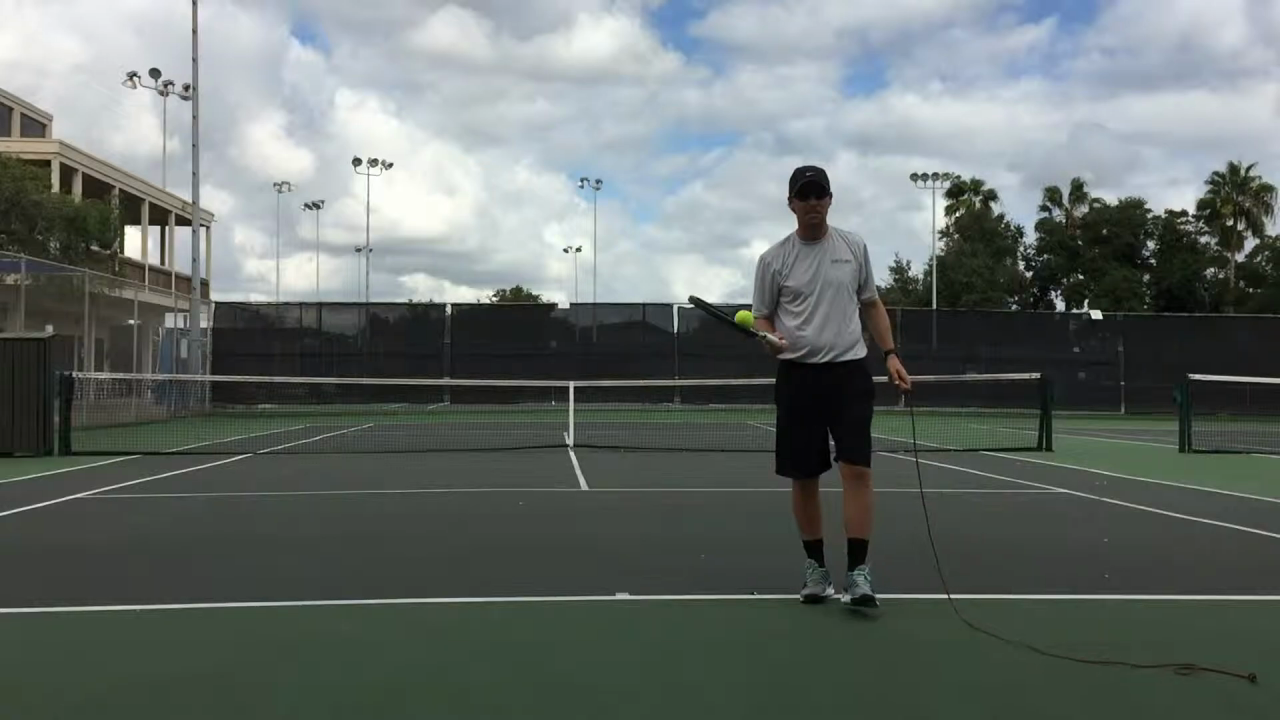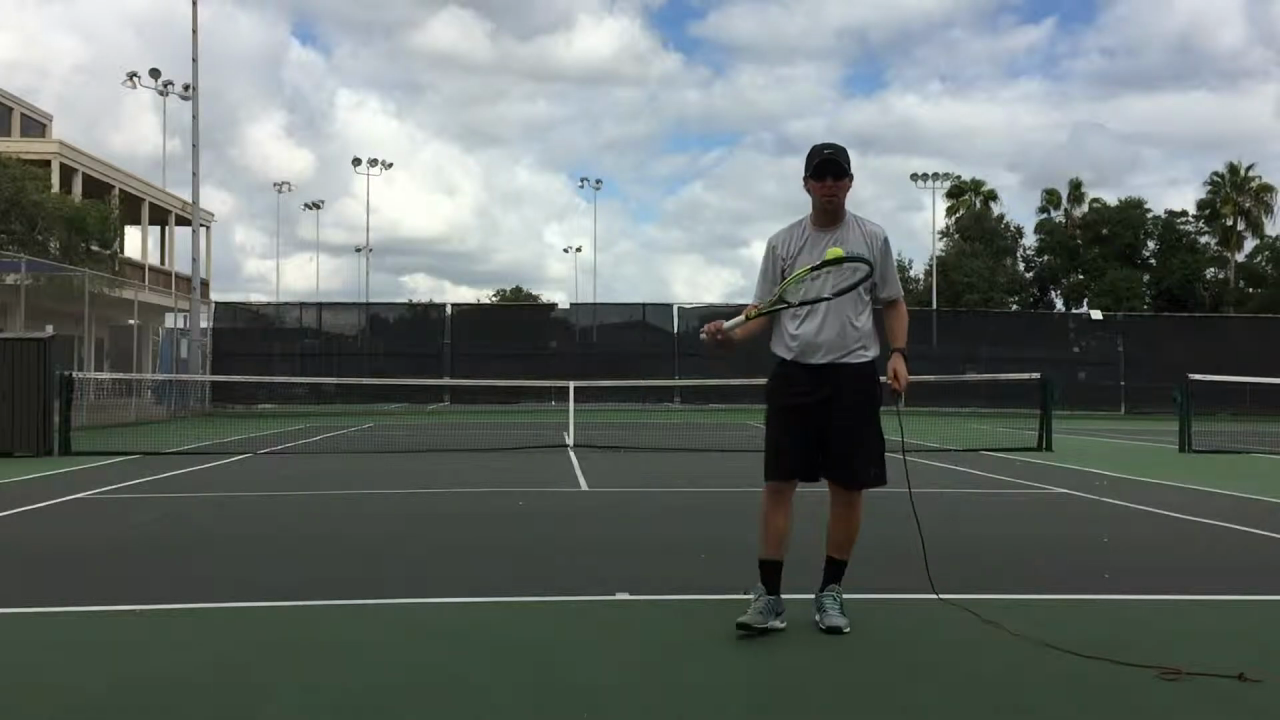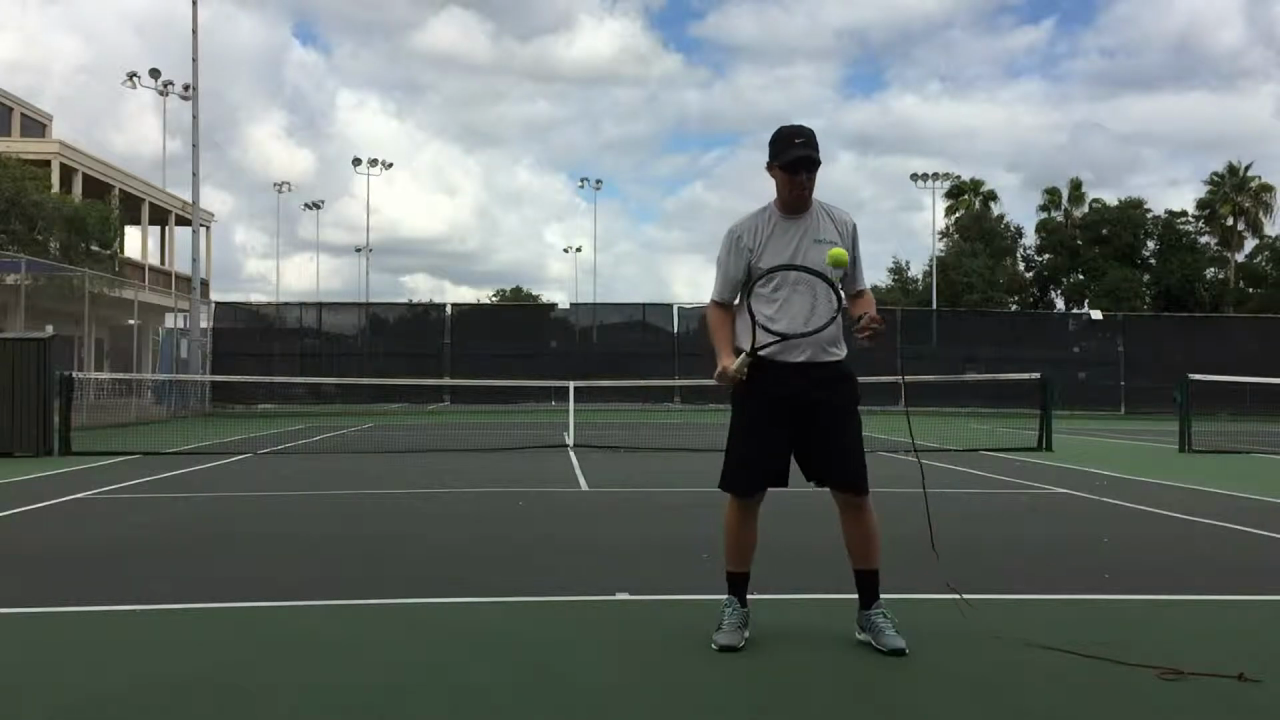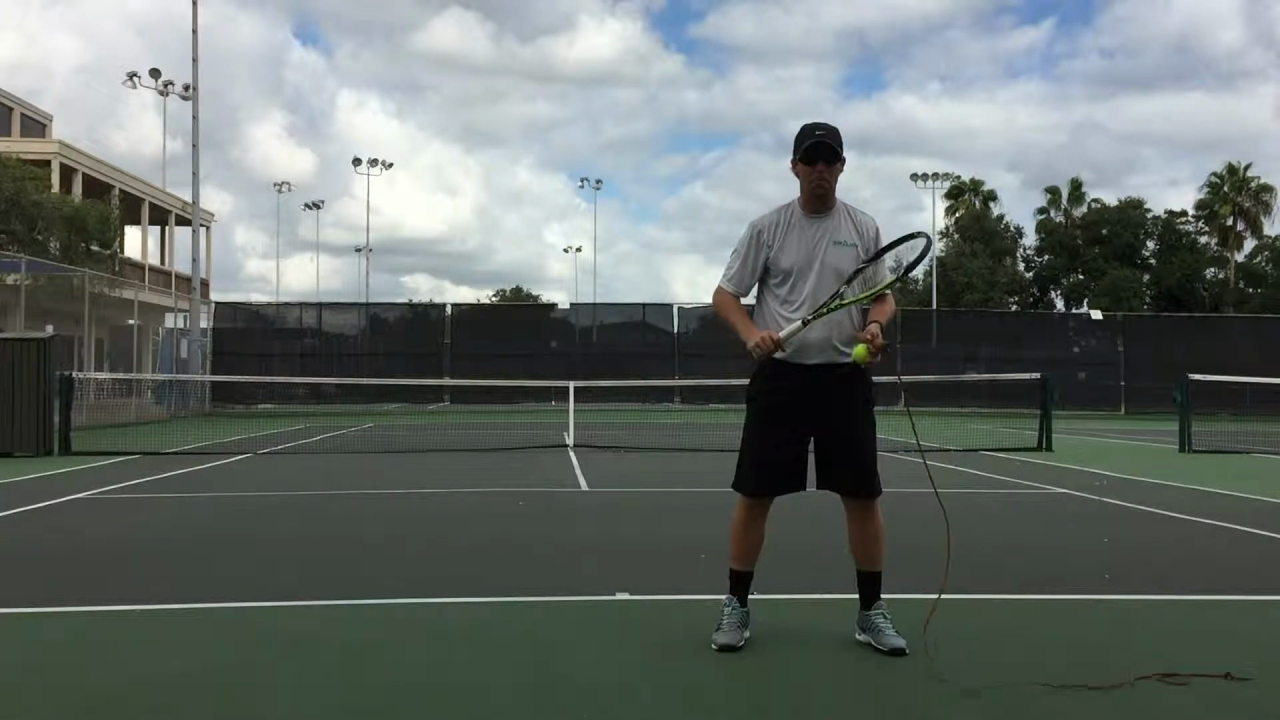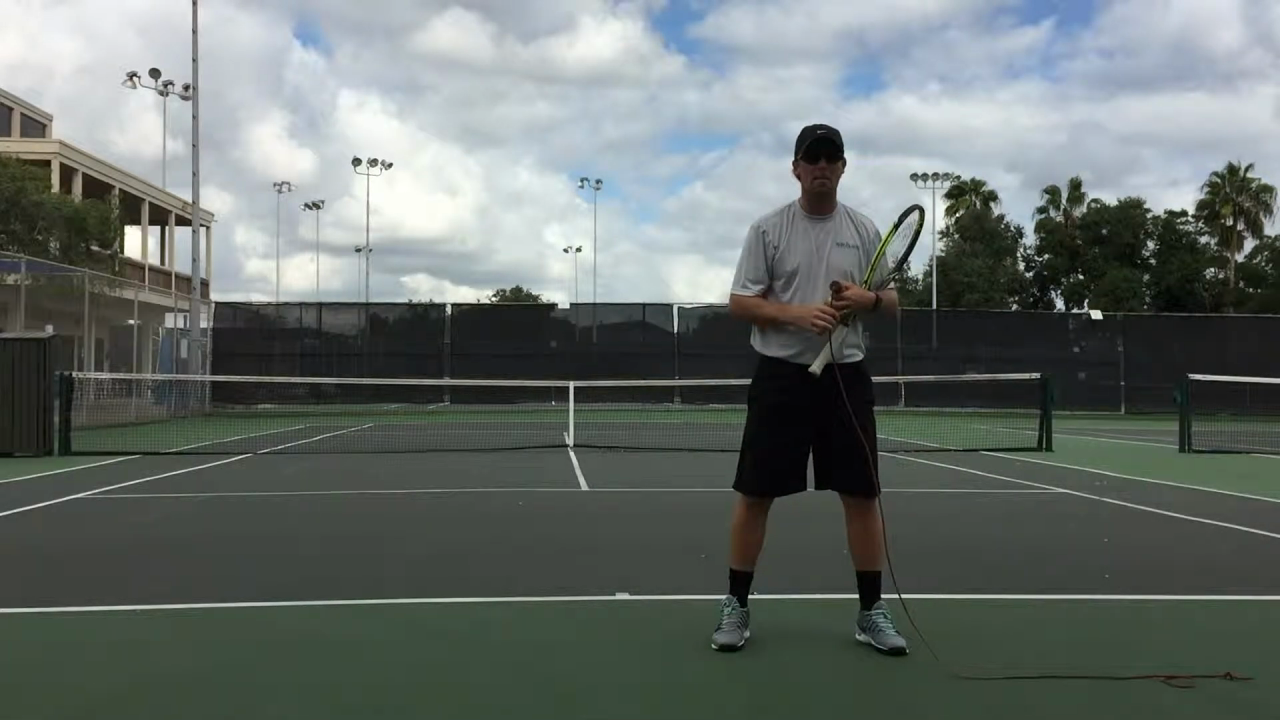
dt=1s
person 1, frame 1
left shoulder: (854, 247)
right shoulder: (773, 259)
left elbow: (871, 304)
right elbow: (760, 318)
left wrist: (891, 354)
right wrist: (768, 338)
left hip: (850, 371)
right hip: (797, 376)
left knee: (857, 469)
right knee: (804, 477)
left ankle: (857, 571)
right ankle: (816, 567)
person 1, frame 2
left shoulder: (873, 238)
right shoulder: (782, 242)
left elbow: (893, 303)
right elbow: (763, 310)
left wrist: (897, 353)
right wrist: (732, 333)
left hip: (853, 377)
right hip: (792, 375)
left knee: (847, 488)
right knee: (778, 485)
left ankle: (830, 591)
right ankle: (768, 595)
person 1, frame 3
left shoulder: (842, 226)
right shoulder: (745, 232)
left elbow: (857, 291)
right elbow: (720, 304)
left wrist: (866, 316)
right wrist: (725, 354)
left hip: (829, 375)
right hip: (762, 378)
left knee: (854, 494)
right knee: (744, 495)
left ankle: (870, 609)
right ankle: (736, 605)
person 1, frame 4
left shoulder: (864, 227)
right shoulder: (766, 227)
left elbow: (883, 296)
right elbow: (725, 293)
left wrist: (876, 325)
right wrist: (751, 332)
left hip: (845, 377)
right hip: (780, 376)
left knee: (863, 495)
right knee: (754, 494)
left ankle: (871, 610)
right ankle: (737, 604)
person 1, frame 5
left shoulder: (864, 230)
right shoulder: (768, 228)
left elbow: (891, 299)
right elbow: (739, 303)
left wrist: (869, 299)
right wrist: (797, 314)
left hip: (846, 376)
right hip: (780, 376)
left knee: (862, 494)
right knee: (755, 493)
left ankle: (871, 611)
right ankle: (736, 605)
